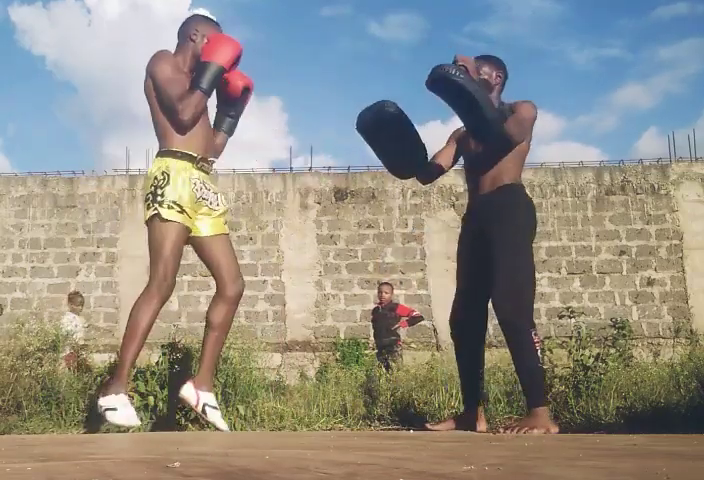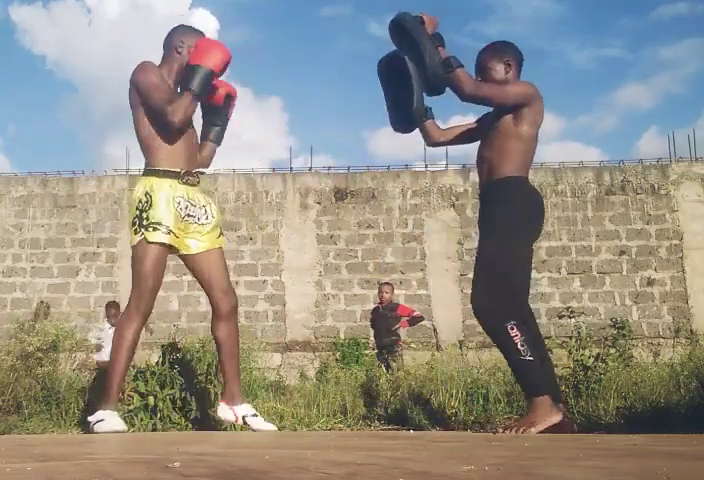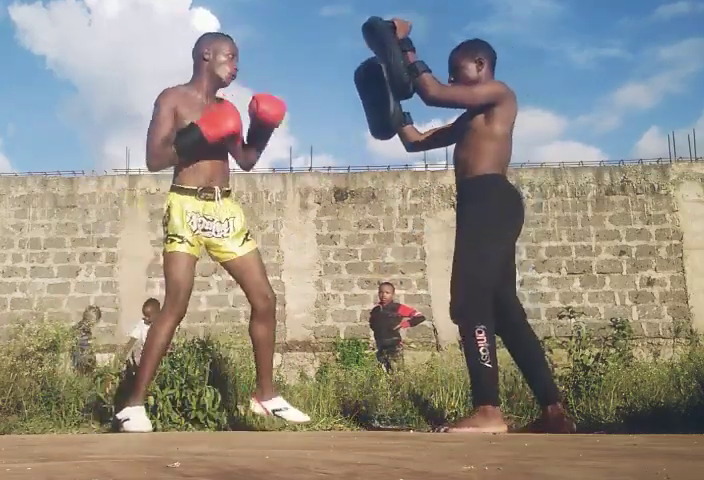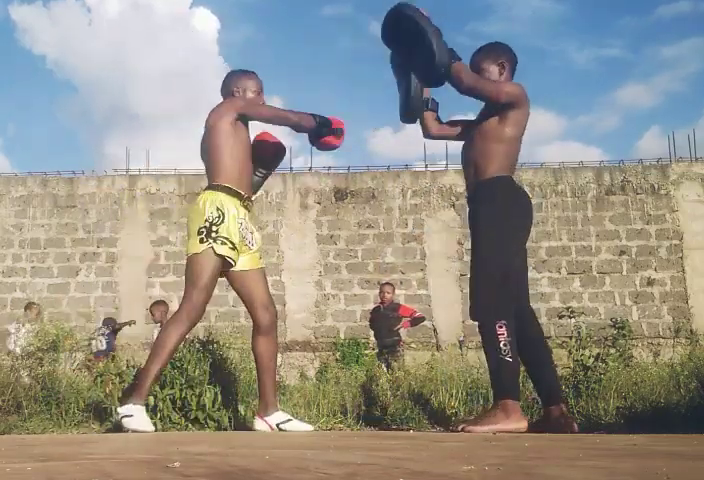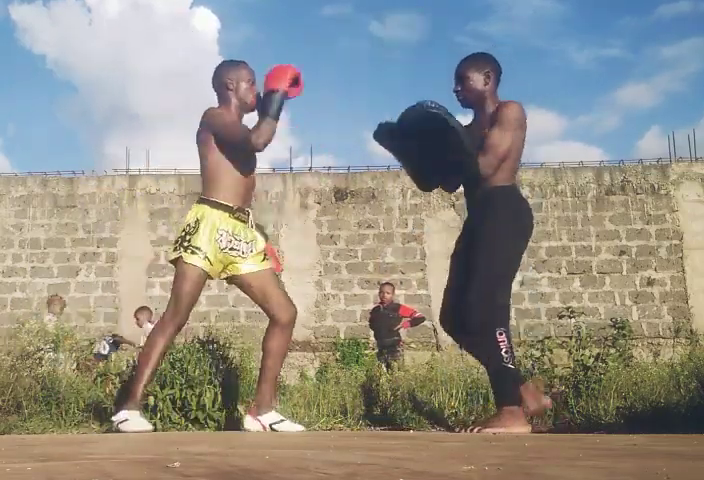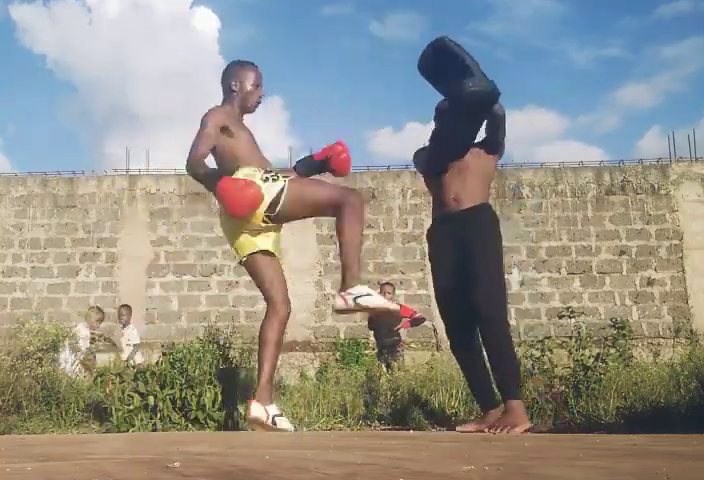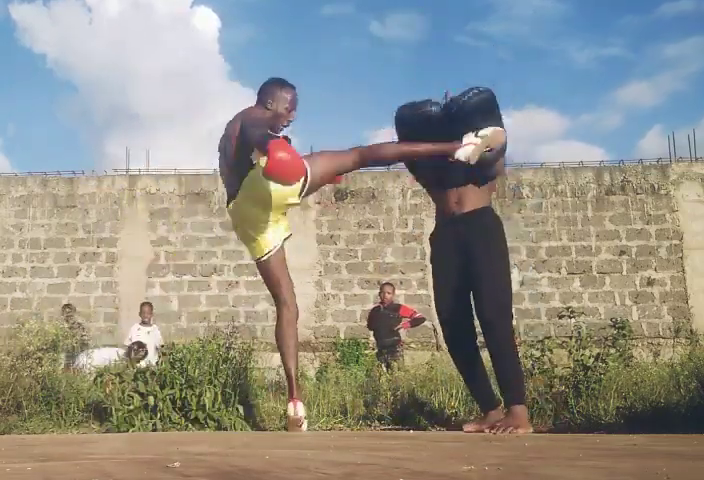
dt=0.4s
person 1, frame 1
left shoulder: (522, 110)
right shoulder: (463, 133)
left elbow: (509, 135)
right elbow: (429, 171)
left wrist: (475, 89)
left hip: (510, 209)
right hip: (476, 217)
left knee: (511, 306)
right knee: (464, 316)
left ankle: (541, 411)
right ankle: (472, 411)
person 1, frame 2
left shoulder: (527, 95)
right shoulder: (488, 121)
left elbow: (468, 90)
right elbow: (436, 137)
left wrist: (435, 43)
left hip: (514, 202)
right hip: (496, 206)
left knee: (490, 300)
right knee: (511, 306)
left ankle: (542, 402)
right ankle: (548, 402)
person 1, frame 3
left shoulder: (499, 92)
right shoulder: (467, 120)
left elbow: (434, 94)
right elbow: (415, 141)
left wrist: (404, 46)
left hip: (490, 201)
right hip: (483, 207)
left knee: (469, 301)
right knee: (503, 308)
left ankle: (488, 411)
right ankle: (553, 411)
person 1, frame 4
left shoulder: (513, 97)
right shoulder: (482, 121)
left elbow: (466, 81)
right elbow: (432, 128)
right wrist: (421, 88)
left hip: (500, 202)
right hip: (490, 206)
left knee: (491, 298)
right knee: (513, 305)
left ankle: (507, 406)
right ankle: (556, 410)
person 1, frame 5
left shoulder: (510, 112)
right shoulder: (470, 130)
left elbow: (483, 168)
left hip: (503, 213)
right hip: (480, 217)
left knee: (485, 308)
right knee: (456, 315)
left ankle: (511, 411)
right ankle: (520, 390)
person 1, frame 6
left shoulder: (486, 145)
right shoulder: (426, 155)
left elbow: (497, 116)
right elbow: (431, 163)
left wrist: (478, 94)
right wrist: (450, 124)
left hip: (479, 223)
right hip: (442, 231)
left knee: (489, 309)
right knee: (458, 325)
left ankle: (515, 406)
right ankle: (490, 408)
person 1, frame 7
left shoulder: (480, 158)
right shoulder: (435, 164)
left elbow: (493, 170)
right elbow: (424, 174)
right wrist: (426, 146)
left hip: (482, 229)
right hip: (445, 235)
left knee: (494, 315)
right knee: (454, 327)
left ankle: (517, 411)
right ankle: (491, 408)
person 2, frame 1
left shoulder: (193, 85)
right shoulder: (162, 62)
left elbow: (213, 148)
right elbow: (183, 116)
left wrist: (233, 104)
right wrist: (212, 72)
left hip: (201, 186)
right hip: (173, 178)
left knee: (232, 286)
right knee: (161, 284)
left ankle: (201, 385)
right ankle: (115, 389)
person 2, frame 2
left shoulder: (184, 97)
right shoulder: (146, 74)
right elbow: (172, 117)
left wrist: (218, 116)
right wrist: (201, 74)
left hip: (193, 201)
right hip: (160, 195)
left knee: (226, 302)
right knee: (142, 302)
left ankle: (233, 400)
right ankle: (107, 407)
person 2, frame 3
left shoulder: (221, 106)
right shoulder: (172, 98)
left elbow: (246, 160)
right elbow: (154, 160)
left wrist: (262, 128)
right wrist: (195, 135)
left hip: (225, 212)
right hip: (186, 210)
left knee: (264, 302)
right knee: (175, 308)
left ankle: (266, 395)
right ankle: (134, 403)
person 2, frame 4
left shoulder: (233, 133)
right shoulder: (227, 109)
right elbow: (284, 116)
left wrist: (264, 166)
right wrist: (319, 125)
left hip: (239, 222)
right hip: (217, 213)
left knee: (266, 317)
right knee: (191, 311)
left ankle: (269, 411)
right ankle: (134, 402)
person 2, frame 5
left shoulder: (238, 138)
right shoulder: (215, 117)
right elbow: (258, 140)
right wrist: (276, 96)
left hip: (242, 232)
right hip: (210, 225)
left knee: (285, 314)
right knee: (175, 318)
left ankle: (261, 411)
right ankle: (129, 407)
person 2, frame 6
left shoulder: (237, 130)
right shoulder: (219, 116)
left elbow: (275, 172)
right elbow: (193, 162)
left wrist: (316, 162)
right wrist: (220, 183)
left hip: (244, 221)
right hip: (252, 192)
left knee: (279, 305)
right knee: (350, 199)
left ankle: (262, 402)
right ankle: (352, 287)
person 2, frame 7
left shoulder: (228, 141)
right shoulder: (248, 117)
left elbow: (233, 189)
right elbow: (251, 131)
right wrist: (269, 143)
left hip: (245, 212)
right hip: (266, 181)
left knee: (287, 306)
right knee: (361, 153)
left ankle: (295, 400)
right ankle: (455, 147)
